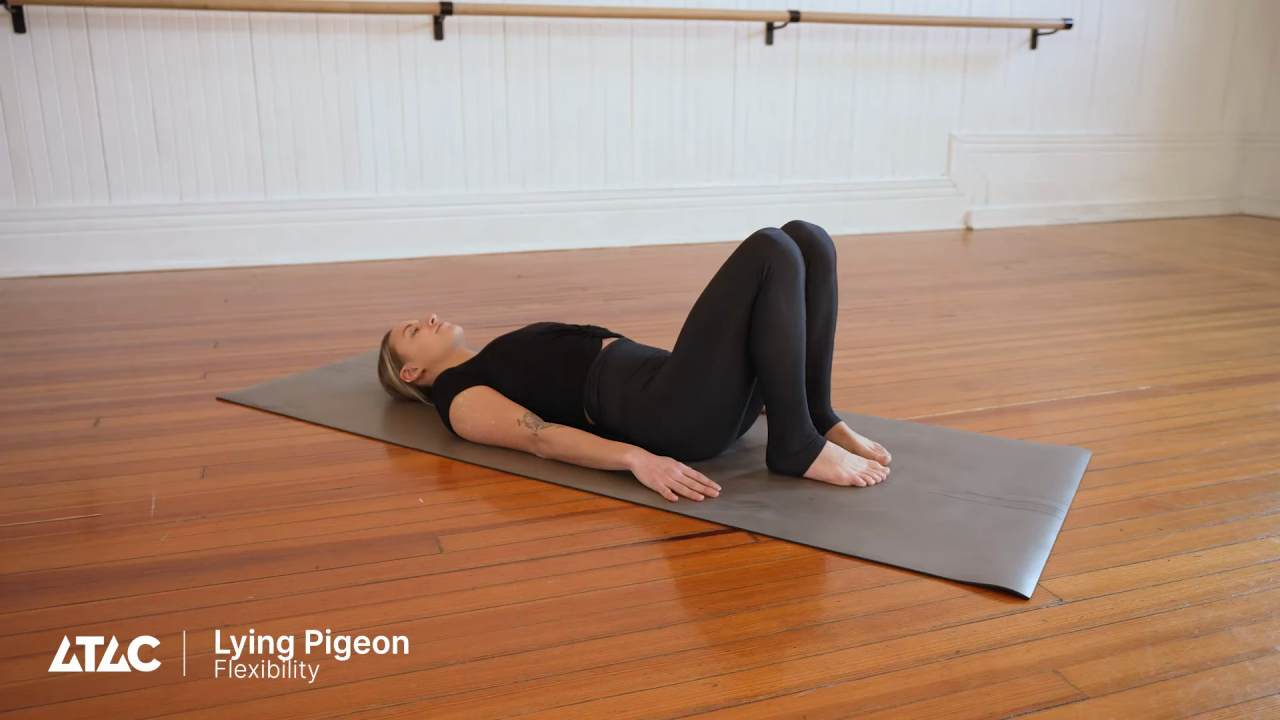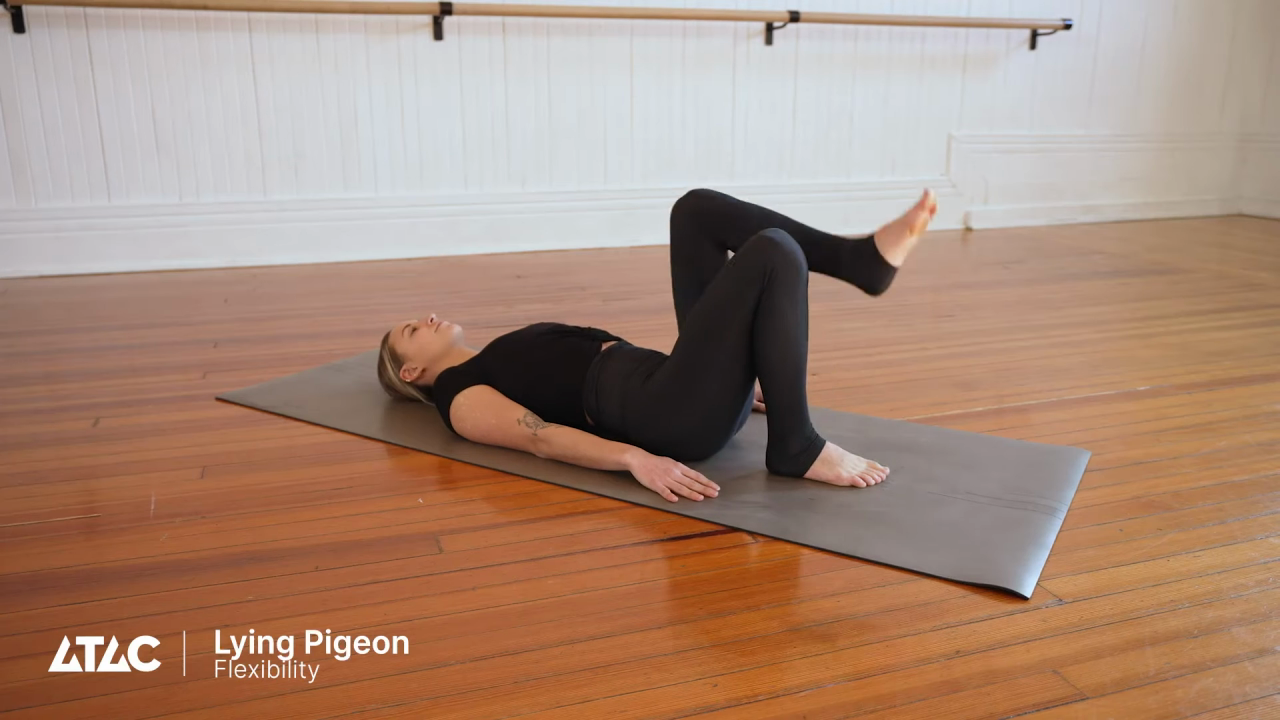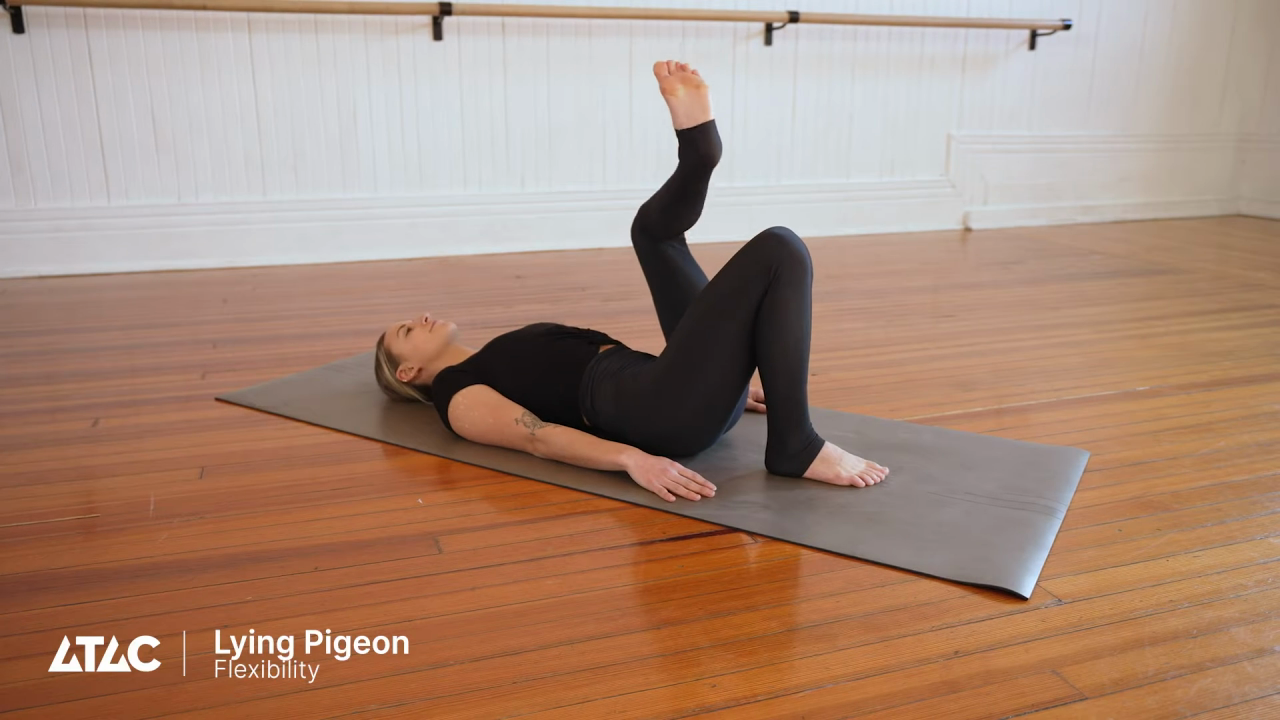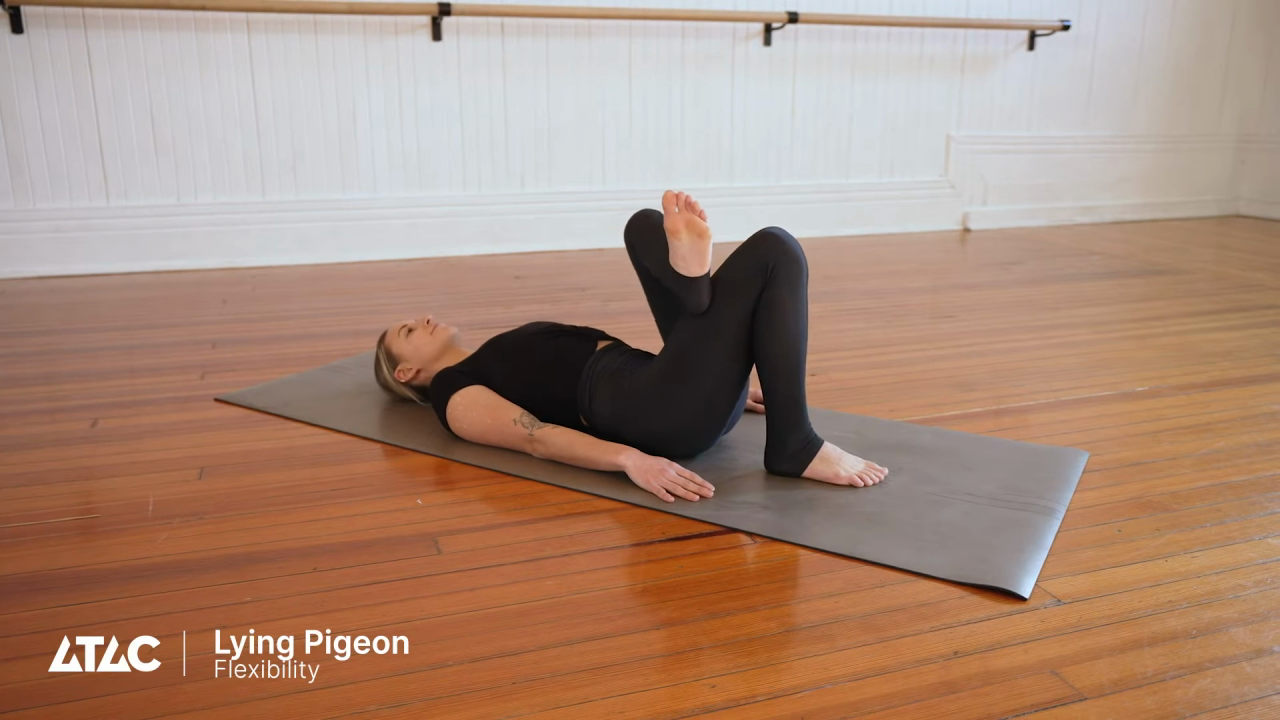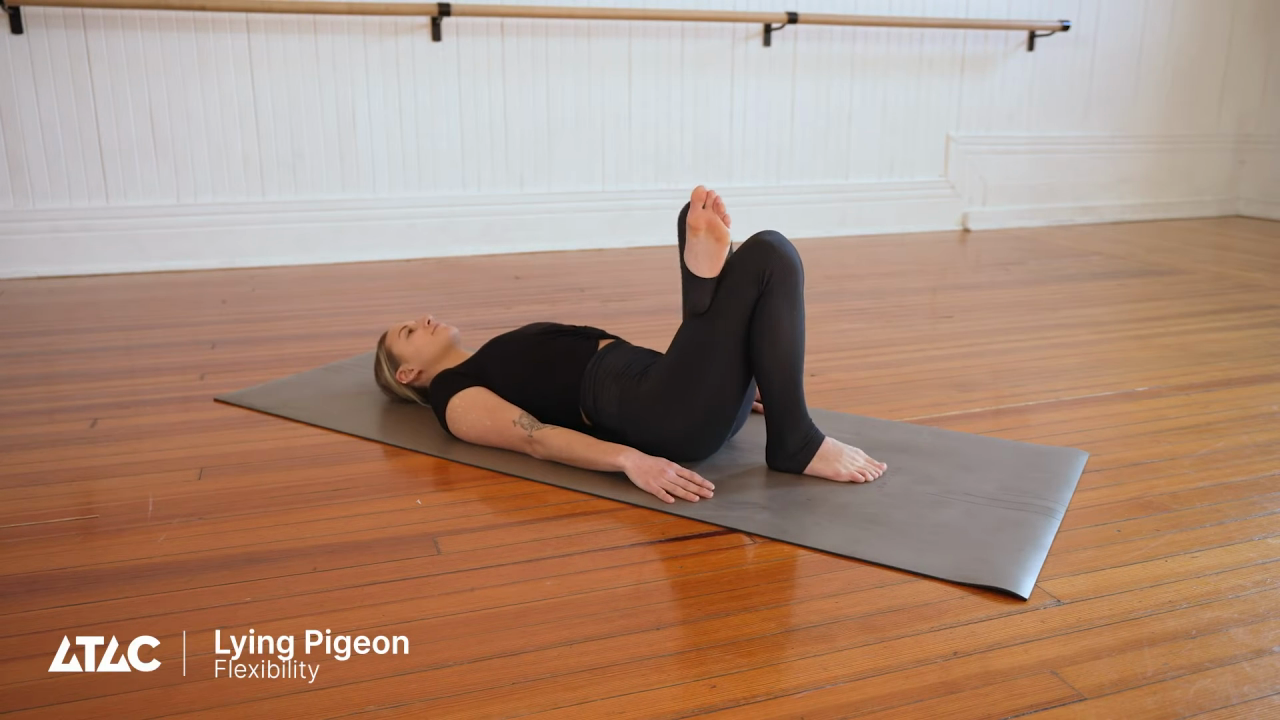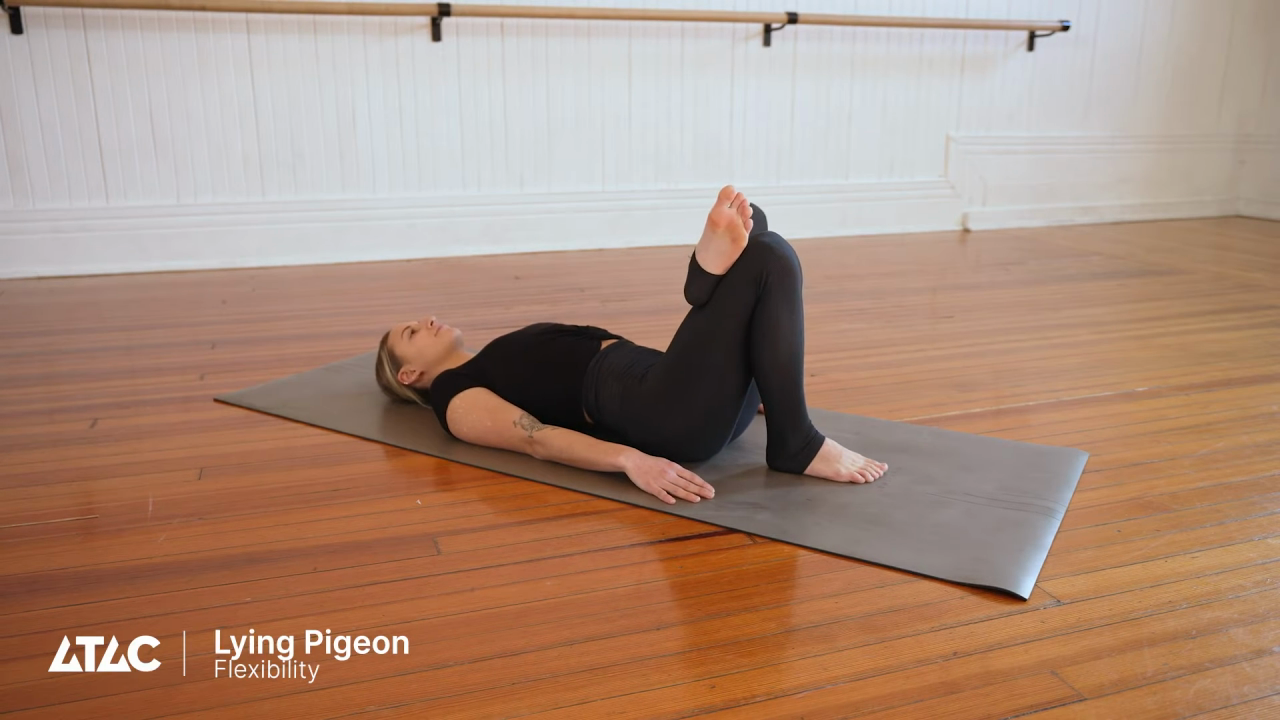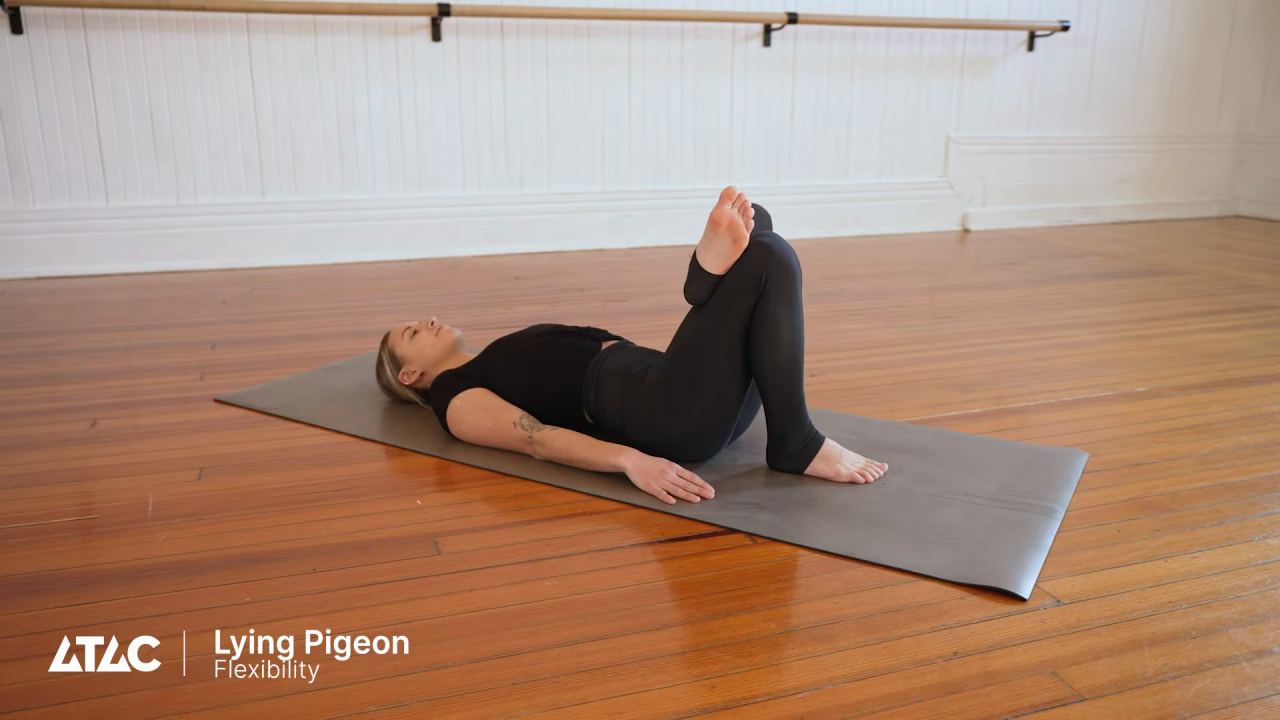
dt=0.7s
person 1, frame 1
left shoulder: (505, 363)
right shoulder: (462, 398)
right elbow: (540, 437)
left wrist: (750, 380)
right wrist: (636, 456)
left hip: (695, 394)
right hip: (676, 417)
left knee: (808, 242)
right knee: (771, 252)
left ankle: (819, 417)
right ankle: (798, 445)
person 1, frame 2
left shoulder: (506, 367)
right shoulder: (465, 398)
right elbow: (541, 437)
left wrist: (740, 382)
right wrist: (639, 458)
left hip: (680, 390)
right hip: (676, 419)
left knee: (697, 209)
right knee: (773, 252)
left ankle: (867, 260)
right ankle: (797, 448)
person 1, frame 3
left shoulder: (501, 363)
right shoulder: (461, 398)
right elbow: (537, 437)
left wrist: (734, 371)
right wrist: (631, 457)
left hip: (693, 393)
right hip: (663, 415)
right knee: (778, 252)
left ankle: (697, 148)
right ankle: (795, 447)
person 1, frame 4
left shoulder: (505, 365)
right shoulder: (457, 398)
right elbow: (535, 437)
left wrist: (731, 381)
right wrist: (630, 458)
left hip: (684, 395)
right hip: (661, 414)
right knee: (774, 252)
left ankle: (688, 270)
right ankle: (794, 447)
person 1, frame 5
left shoulder: (502, 366)
right shoulder: (457, 400)
right elbow: (536, 439)
left wrist: (739, 377)
right wrist: (630, 459)
left hip: (682, 393)
right hip: (665, 417)
right knee: (769, 256)
left ankle: (705, 275)
right ankle: (796, 443)
person 1, frame 6
left shoulder: (505, 368)
right shoulder: (459, 400)
right elbow: (537, 439)
left wrist: (744, 382)
right wrist: (630, 459)
left hip: (681, 395)
right hip: (668, 417)
right knee: (768, 260)
right ankle: (797, 446)
person 1, frame 7
left shoulder: (506, 368)
right shoulder: (459, 400)
right elbow: (538, 439)
left wrist: (743, 378)
right wrist: (630, 459)
left hip: (685, 396)
right hip: (667, 416)
right knee: (766, 261)
right ankle: (797, 444)
